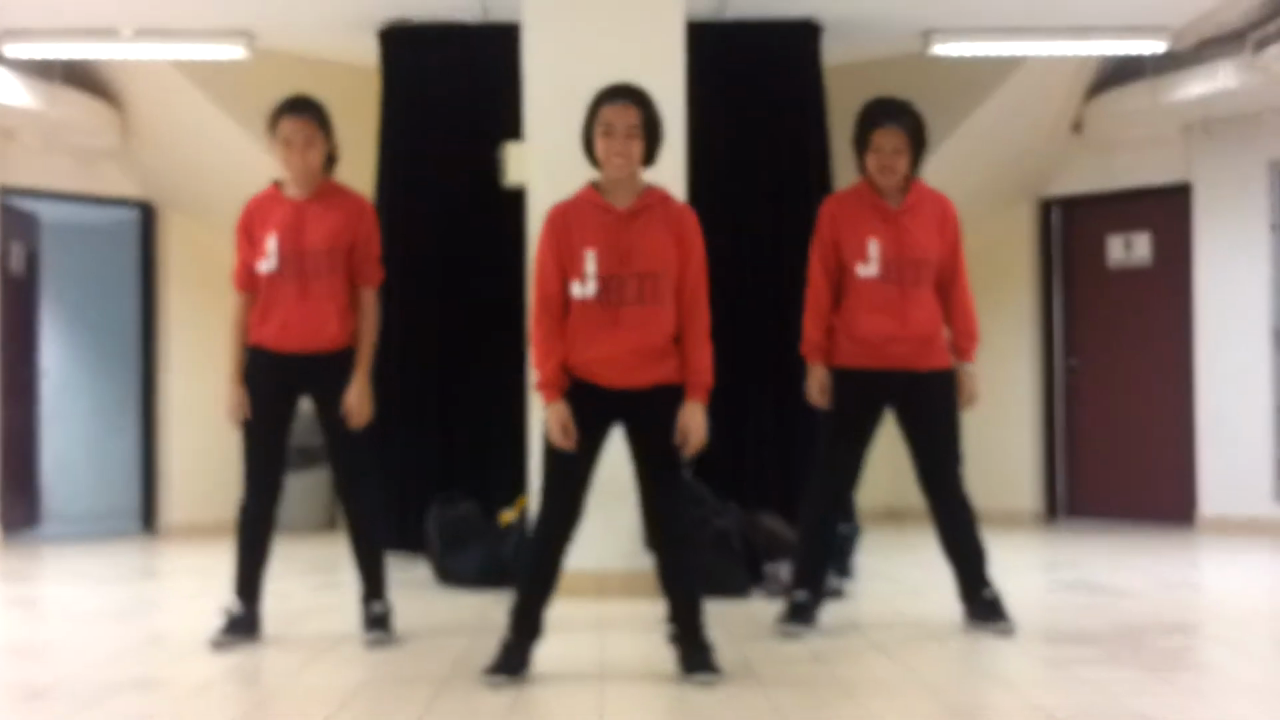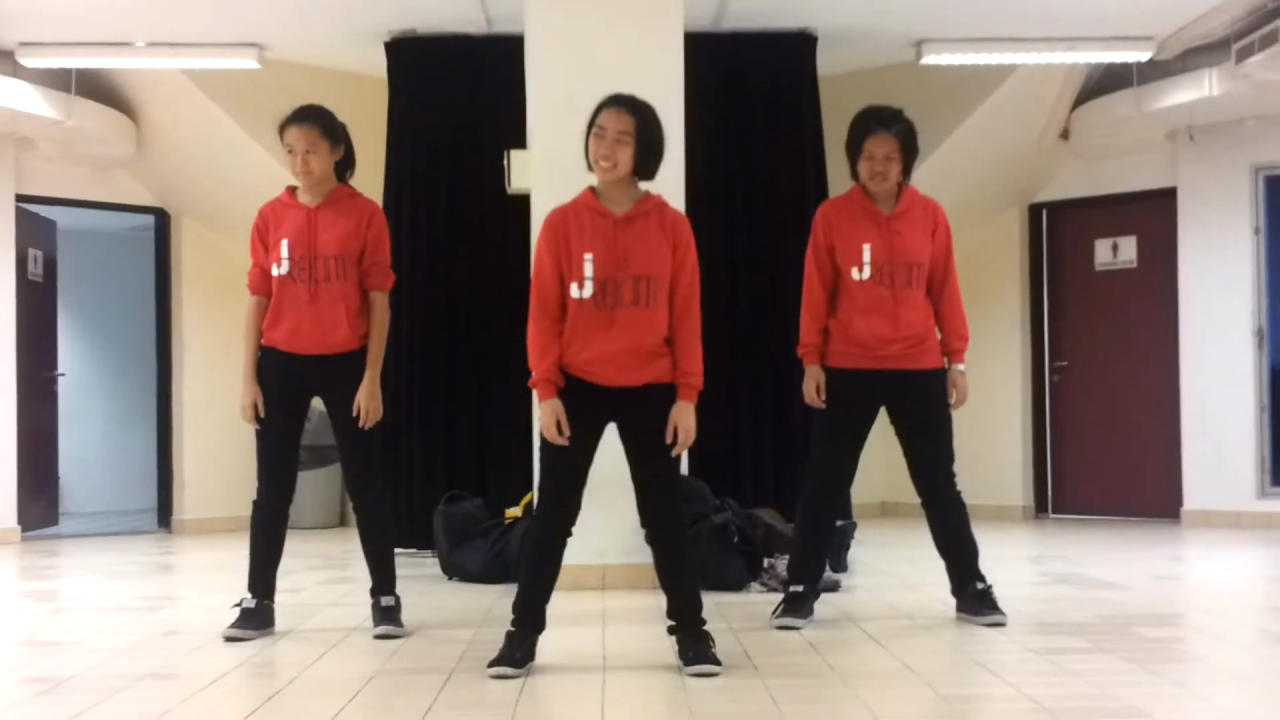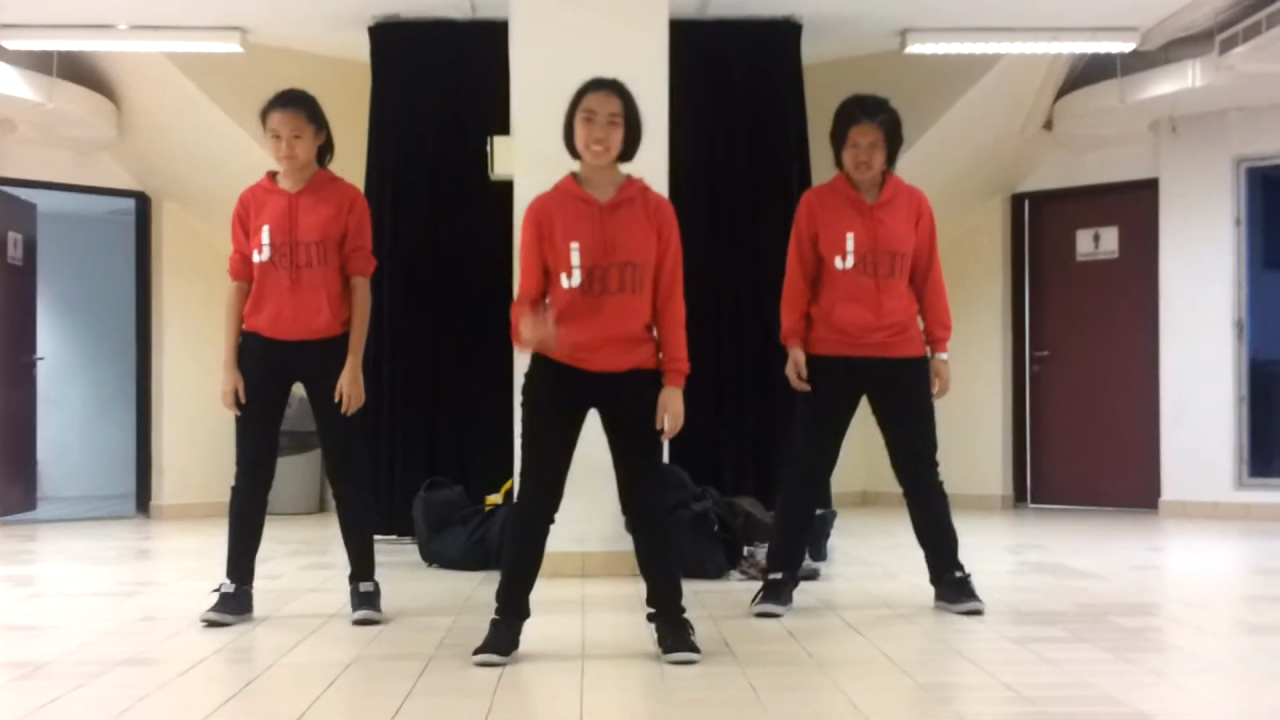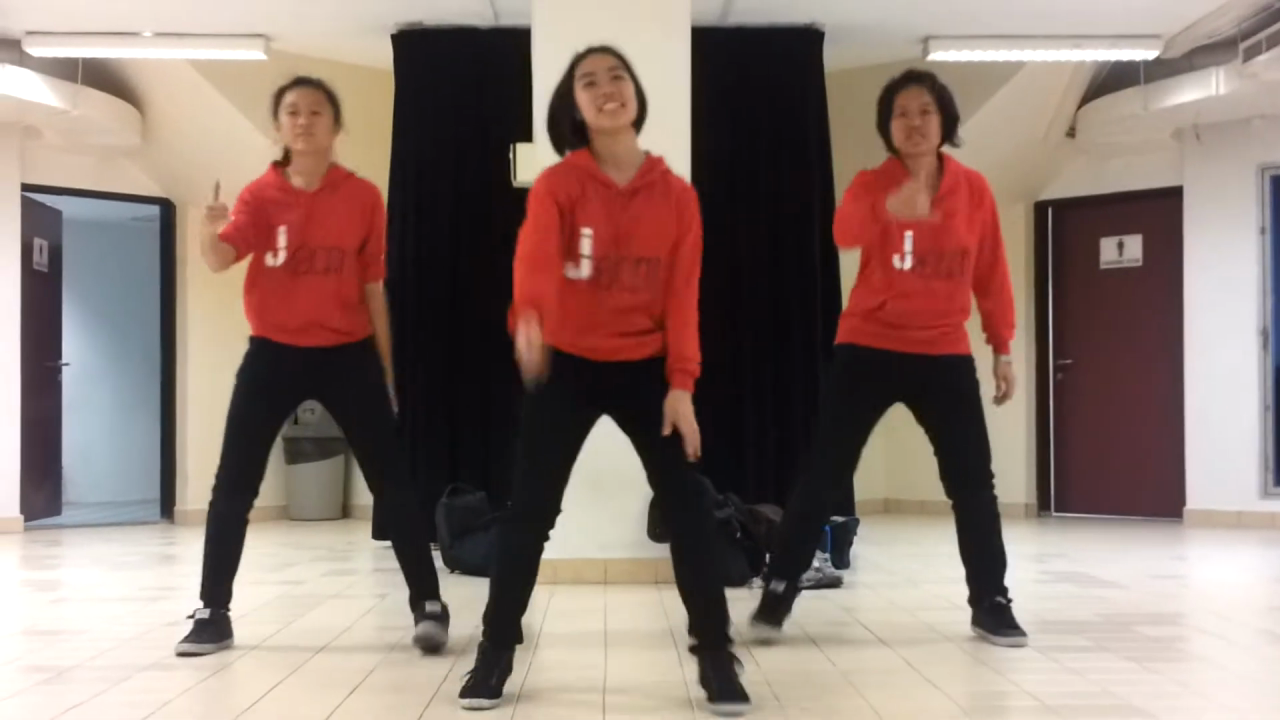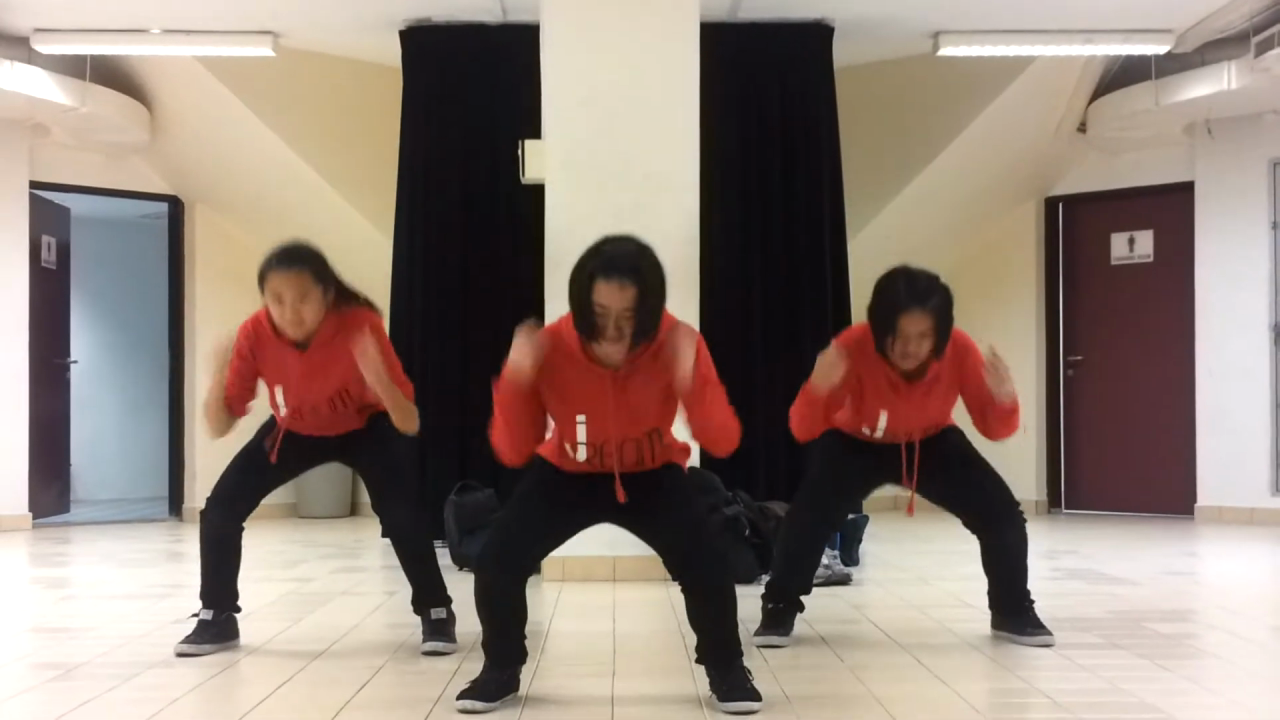
dt=1s
person 1, frame 1
left shoulder: (677, 219)
right shoulder: (564, 219)
left elbow: (695, 313)
right elbow: (548, 312)
left wrist: (697, 394)
right wrist: (552, 392)
left hip: (658, 392)
right hip: (583, 390)
left knee: (669, 520)
right knee: (555, 517)
left ankle: (691, 638)
right ankle: (519, 639)
person 1, frame 2
left shoulder: (671, 226)
right shoulder: (562, 223)
left elbow: (686, 316)
right elbow: (545, 314)
left wrist: (687, 394)
right wrist: (546, 390)
left hip: (652, 390)
right hip: (578, 388)
left knee: (664, 514)
right knee: (552, 513)
left ankle: (690, 631)
right ankle: (522, 634)
person 1, frame 3
left shoulder: (655, 209)
right shoulder: (544, 209)
left elbow: (669, 300)
right elbow: (527, 297)
left wrist: (674, 379)
right wrist: (525, 327)
left hip: (634, 374)
right hip: (557, 372)
left knee: (645, 500)
right knee: (536, 497)
left ankle: (670, 618)
right ankle: (507, 619)
person 1, frame 4
left shoulder: (676, 192)
right shoulder: (557, 185)
left elbow: (683, 295)
right elbow: (534, 261)
left wrist: (681, 384)
right wrist: (527, 318)
left hip: (650, 371)
right hip: (567, 365)
left knee: (687, 511)
right knee: (529, 509)
left ankle: (715, 654)
right ankle: (495, 653)
person 1, frame 5
left shoulder: (680, 348)
right shoulder: (547, 349)
left elbow: (722, 441)
right elbow: (511, 448)
left wrist: (692, 380)
right wrist: (514, 378)
left hip: (650, 478)
right hip: (568, 479)
left knee: (705, 561)
right knee: (496, 564)
left ankle: (725, 668)
right ankle: (501, 668)
person 2, frame 1
left shoulder: (353, 209)
right shoulder: (256, 212)
left elbow: (368, 298)
right elbow: (245, 299)
left wrist: (362, 375)
right wrist: (235, 378)
left hip: (334, 361)
right hip: (269, 362)
left knee: (354, 484)
right knee: (259, 488)
left ankle: (375, 603)
right ankle: (245, 608)
person 2, frame 2
left shoulder: (364, 215)
right shoulder: (270, 217)
left elbow: (378, 301)
right elbow: (258, 301)
left wrist: (372, 377)
right wrist: (248, 378)
left hip: (345, 362)
right hip: (281, 363)
left knee: (363, 482)
right knee: (272, 486)
left ankle: (385, 598)
right ankle: (258, 602)
person 2, frame 3
left shoulder: (346, 200)
right shoulder: (251, 203)
left elbow: (360, 286)
right elbow: (239, 287)
left wrist: (354, 364)
right wrist: (229, 364)
left hip: (327, 349)
right hip: (262, 349)
left knee: (344, 469)
right knee: (252, 472)
left ankle: (364, 585)
right ankle: (236, 588)
person 2, frame 4
left shoulder: (363, 197)
right shoulder: (261, 193)
left elbow: (373, 289)
right elbow: (218, 259)
left wrist: (384, 371)
right wrist: (212, 228)
left hip: (348, 355)
right hip: (273, 354)
left knee: (391, 481)
right knee: (233, 486)
left ankle: (428, 605)
right ankle: (213, 613)
person 2, frame 5
left shoulder: (361, 326)
right shoulder: (253, 336)
left elbow: (408, 421)
right elbow: (218, 426)
left wrist: (380, 382)
right wrist: (219, 382)
left hip: (365, 429)
right hip: (292, 433)
left knee: (402, 512)
right knee: (219, 510)
left ankle: (436, 613)
right ankle: (217, 617)
person 3, frame 1
left shoulder: (939, 210)
right shoulder: (838, 210)
left elbow: (953, 287)
right elbow: (821, 288)
left wrist: (965, 357)
right wrist: (815, 358)
left hip: (927, 369)
right hip: (853, 369)
left knee: (945, 486)
right knee: (830, 484)
left ankle: (979, 595)
right ankle: (804, 596)
person 3, frame 2
left shoulder: (930, 215)
right shoulder: (832, 216)
left elbow: (944, 289)
right elbow: (816, 291)
left wrist: (956, 358)
right wrist: (811, 359)
left hip: (920, 368)
right hip: (847, 369)
left knee: (938, 483)
right knee: (826, 482)
left ankle: (971, 588)
right ankle: (800, 590)
person 3, frame 3
left shoulder: (914, 204)
right shoulder: (816, 204)
left elbow: (928, 278)
right elbow: (798, 280)
left wrist: (939, 346)
right wrist: (793, 342)
left hip: (902, 357)
right hip: (831, 357)
left knee: (919, 470)
right knee: (807, 469)
left ankle: (949, 577)
right ankle: (779, 578)
person 3, frame 4
left shoulder: (973, 189)
right shoulder: (871, 185)
left elbow: (991, 275)
right elbow: (847, 233)
left wrist: (1002, 348)
right wrist: (892, 209)
left hip: (944, 356)
right hip: (867, 350)
left knee: (972, 479)
right knee: (825, 470)
left ankle: (990, 602)
right ankle: (779, 588)
person 3, frame 5
left shoulder: (959, 349)
right shoulder: (852, 348)
left elbow: (995, 428)
right elbow: (805, 428)
left wrist: (1003, 399)
right wrist: (819, 389)
left hip: (930, 443)
right hip: (855, 444)
left knee: (1002, 514)
right knee: (812, 511)
left ankle: (1013, 609)
right ankle: (780, 608)
